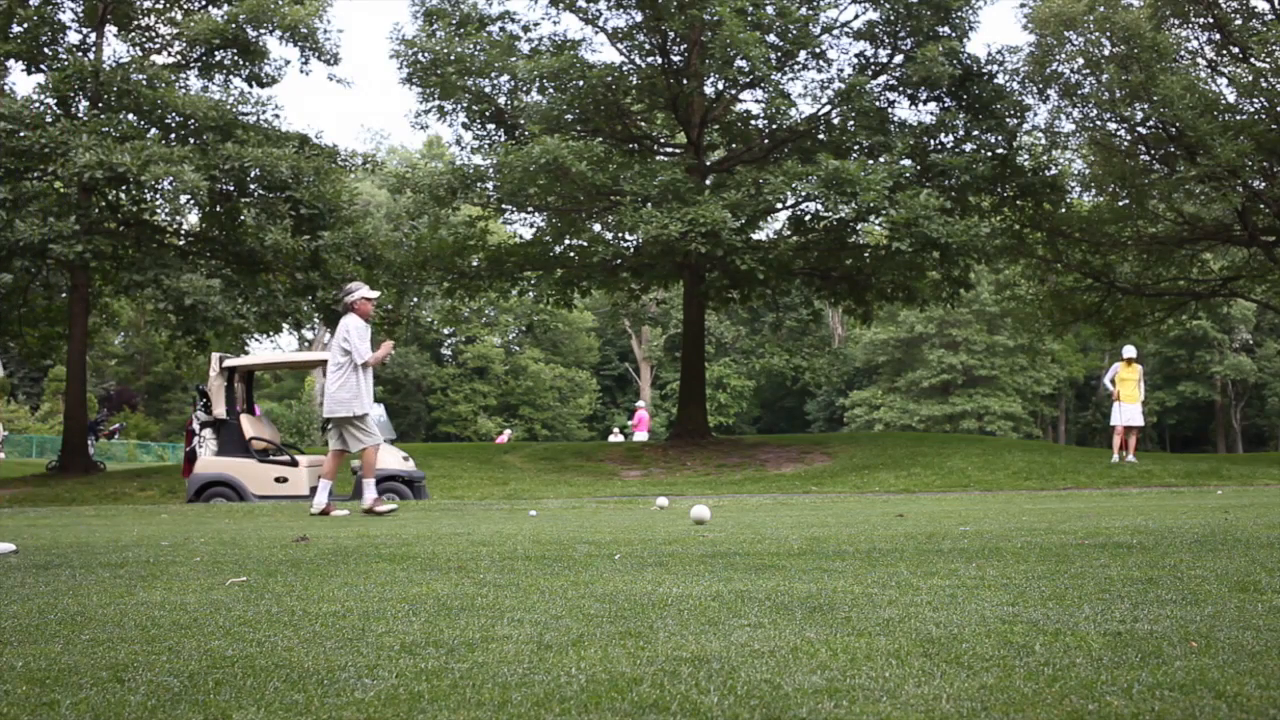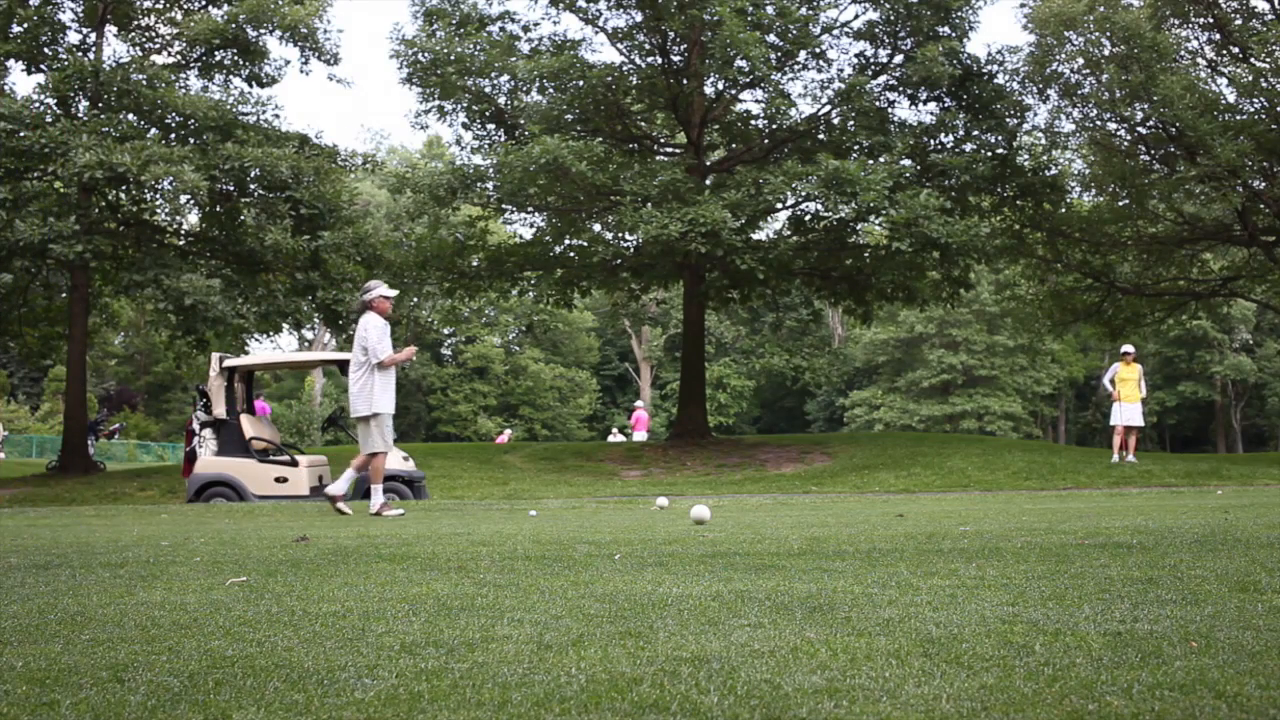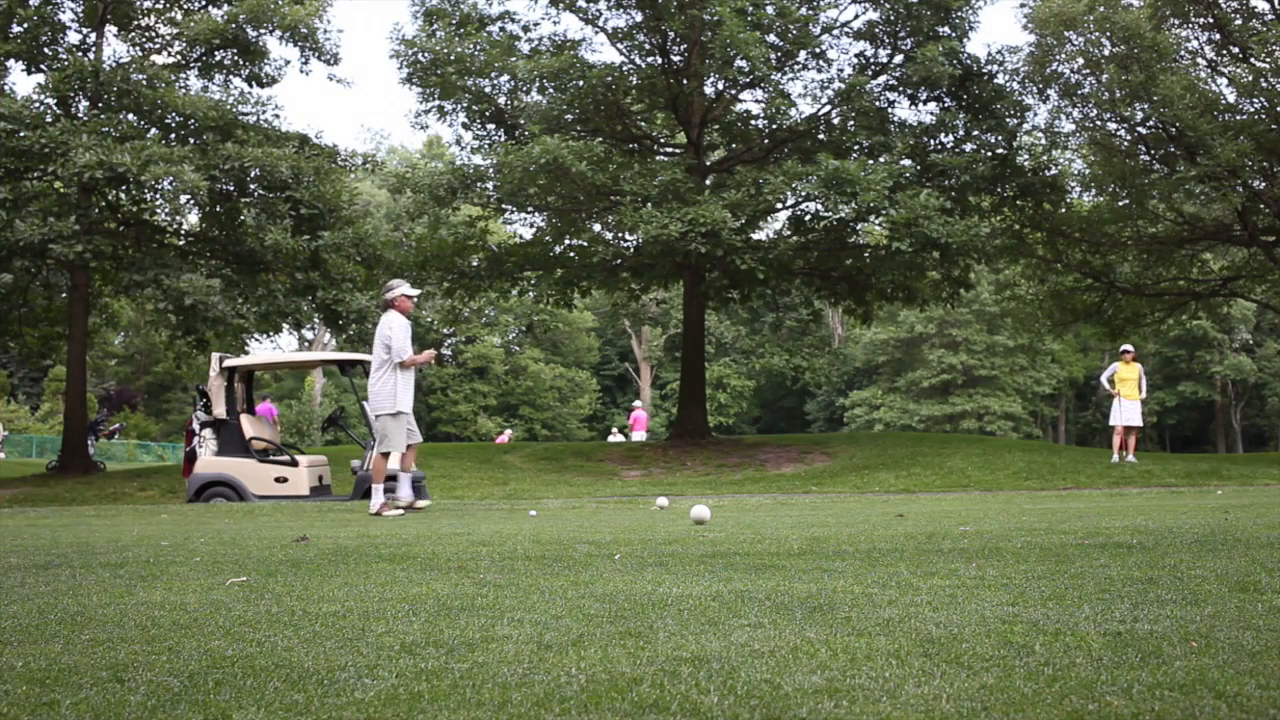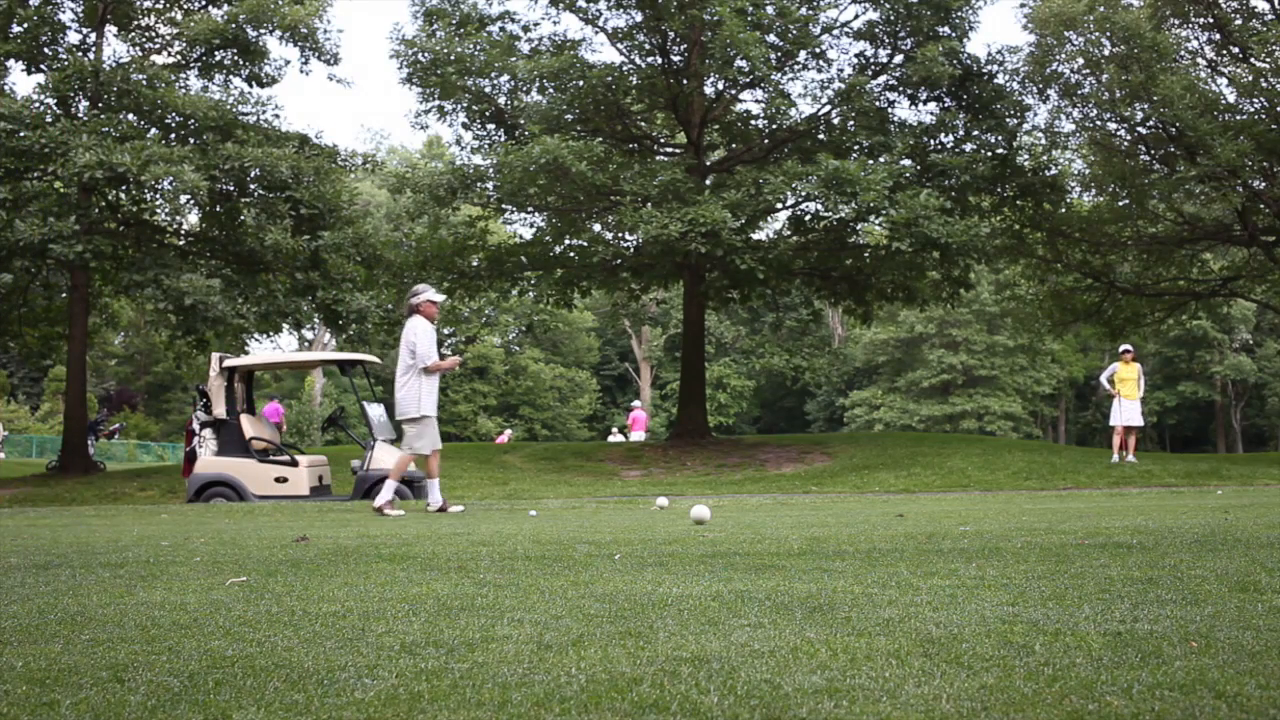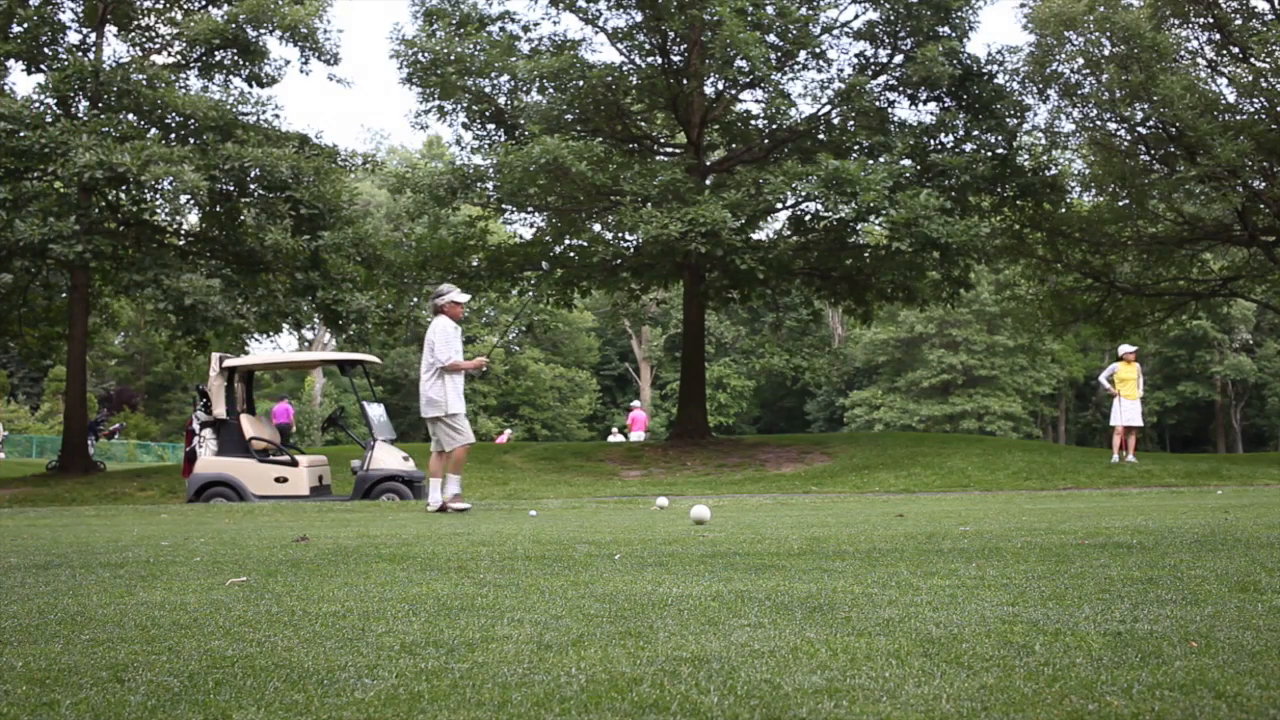
dt=0.3s
person 1, frame 1
left shoulder: (349, 324)
right shoulder: (354, 324)
right elbow: (366, 360)
left wrist: (379, 355)
right wrist: (383, 351)
left hip: (343, 398)
right hip: (350, 398)
left knee: (338, 450)
right knee: (370, 444)
left ankle: (320, 502)
right ankle: (370, 499)
person 1, frame 2
left shoulder: (371, 322)
right shoulder: (374, 323)
right elbow: (383, 360)
left wrist: (399, 357)
right wrist: (403, 356)
left hip: (371, 397)
right hip: (372, 398)
left knee: (372, 450)
right knee: (379, 449)
left ankle: (338, 488)
right ankle: (377, 502)
person 1, frame 3
left shoulder: (390, 321)
right shoulder: (397, 322)
right elbow: (405, 360)
left wrist: (419, 359)
right wrist: (423, 358)
left hip: (395, 397)
right hip: (391, 397)
left knee: (411, 442)
right knee: (385, 449)
left ankle: (404, 496)
right ankle: (377, 502)
person 1, frame 4
left shoulder: (416, 326)
right shoulder: (422, 327)
right elbow: (429, 364)
left wrist: (443, 366)
right wrist: (447, 364)
left hip: (419, 400)
right hip: (417, 401)
left knee: (432, 449)
right knee: (412, 450)
left ankle: (436, 500)
right ankle: (383, 498)
person 1, frame 5
left shoulder: (450, 326)
right shoulder: (442, 327)
right elbow: (447, 363)
left wrist: (471, 365)
right wrist: (471, 364)
left hip: (444, 397)
right hip: (443, 397)
left knee: (441, 448)
right knee: (463, 441)
left ankle: (435, 499)
right ankle: (451, 492)
